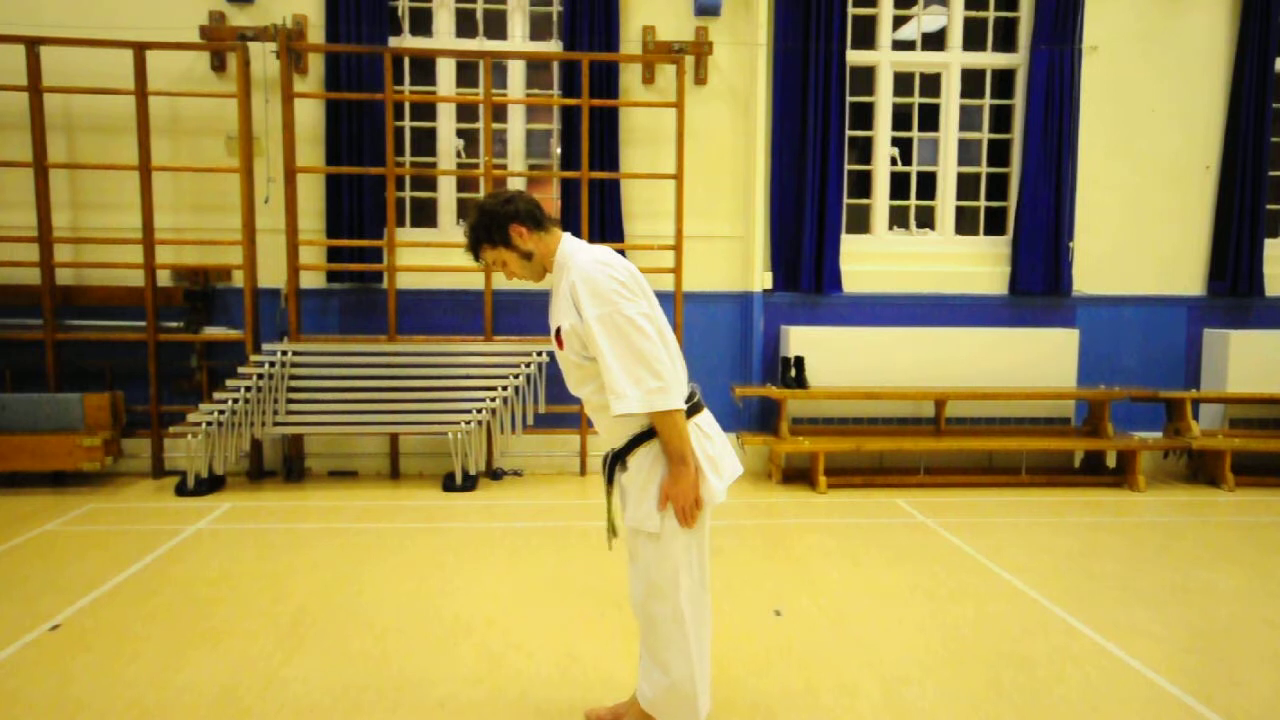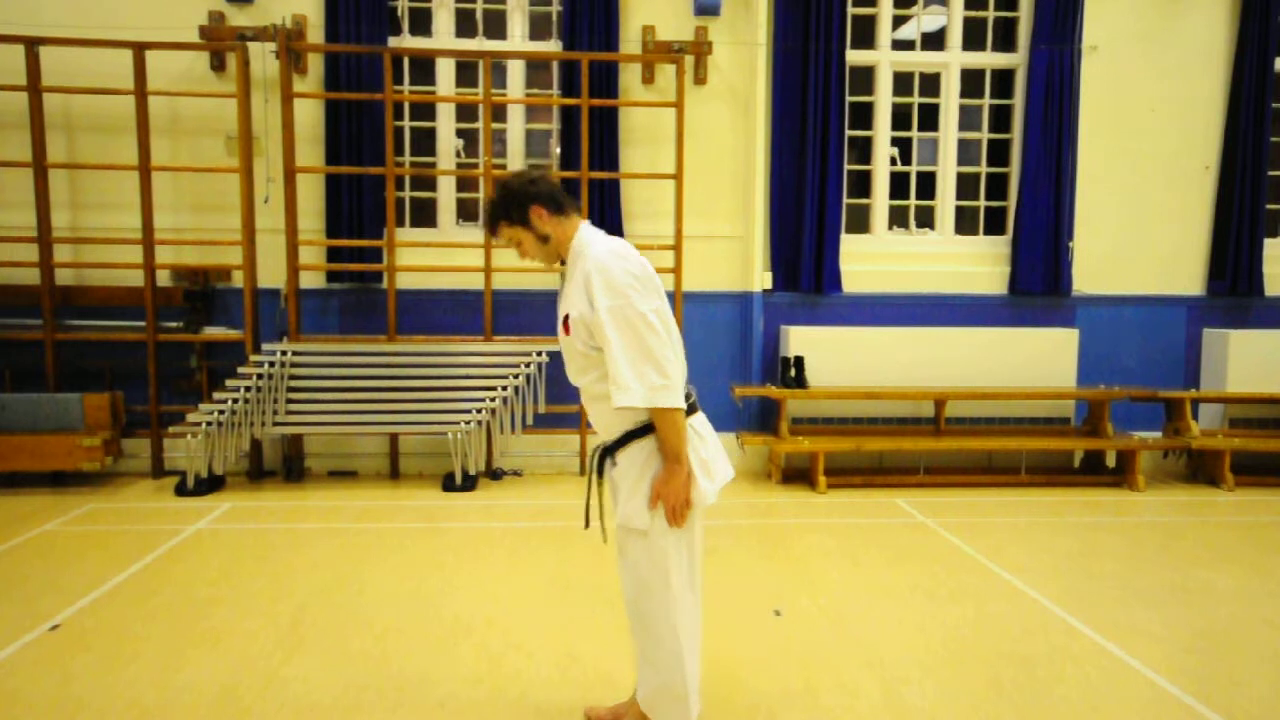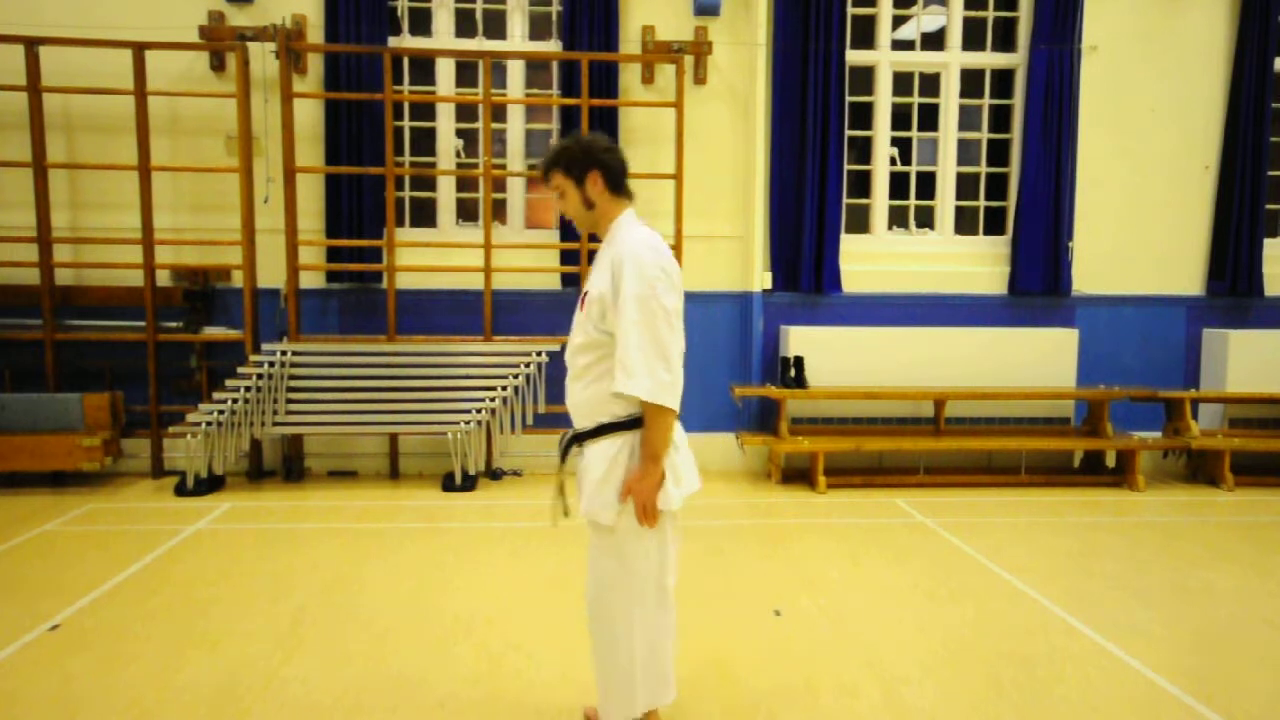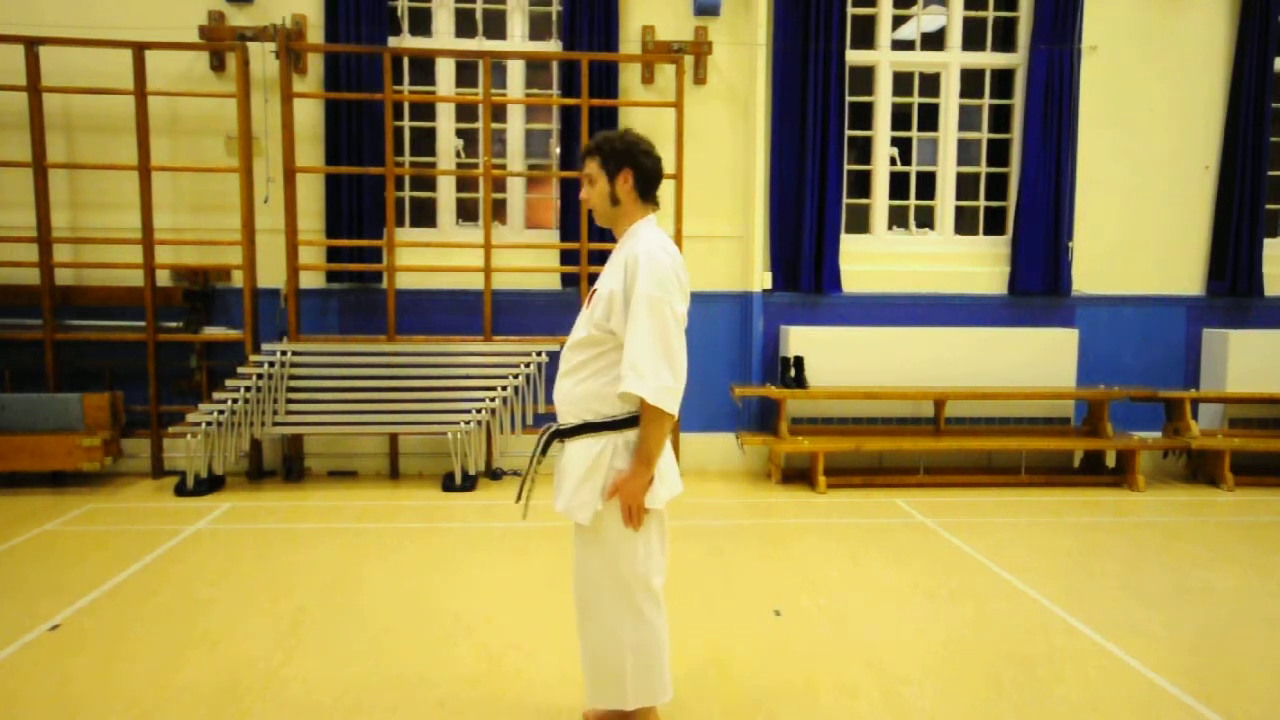
dt=0.3s
person 1, frame 1
left shoulder: (592, 273)
right shoulder: (570, 279)
left elbow: (653, 378)
left wrist: (681, 467)
left hip: (668, 452)
right hip: (644, 453)
left knee: (670, 594)
right knee: (652, 589)
person 1, frame 2
left shoulder: (607, 264)
right shoulder: (583, 267)
left elbow: (656, 376)
left wrist: (674, 465)
left hip: (660, 454)
right hip: (638, 453)
left knee: (661, 593)
right knee: (646, 588)
person 1, frame 3
left shoulder: (639, 253)
right shoulder: (615, 251)
left elbow: (658, 376)
left wrist: (650, 466)
left hip: (631, 454)
right hip: (615, 450)
left knee: (626, 591)
right knee: (628, 586)
person 1, frame 4
left shoulder: (649, 257)
right shoulder: (627, 253)
left elbow: (660, 379)
left wrist: (642, 470)
left hip: (617, 456)
right hip: (602, 452)
left knee: (622, 591)
right knee: (609, 588)
